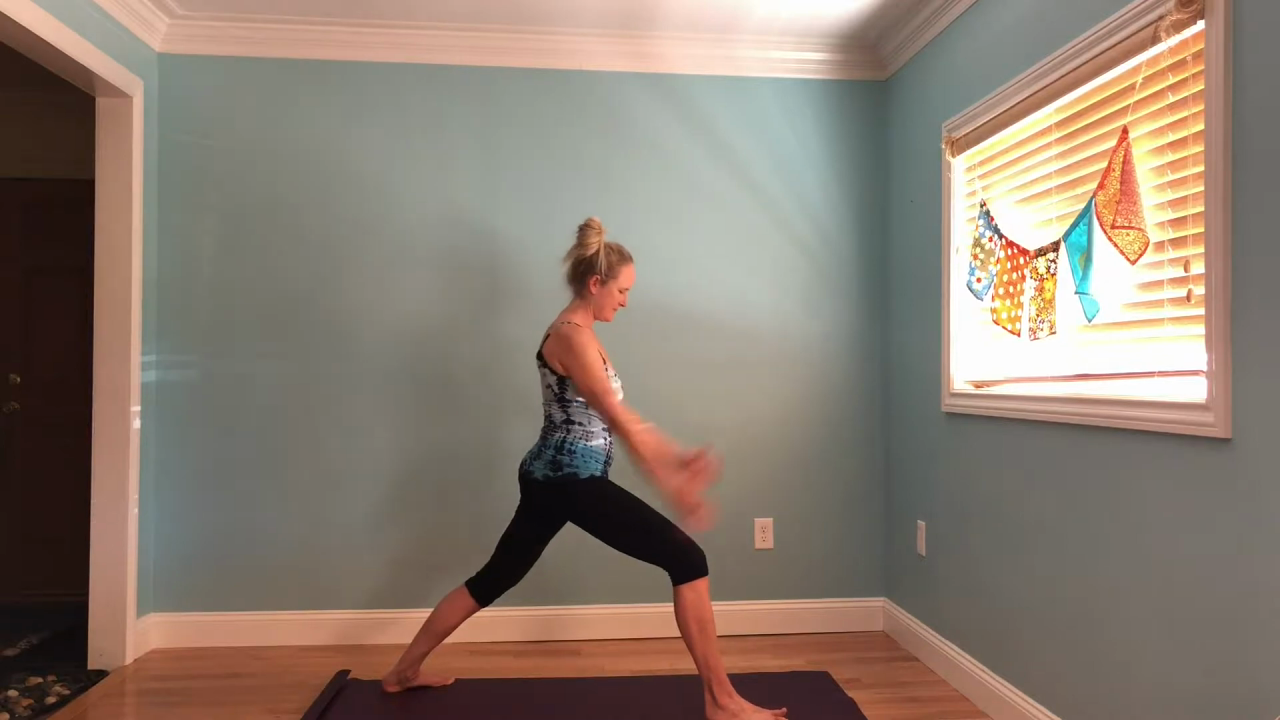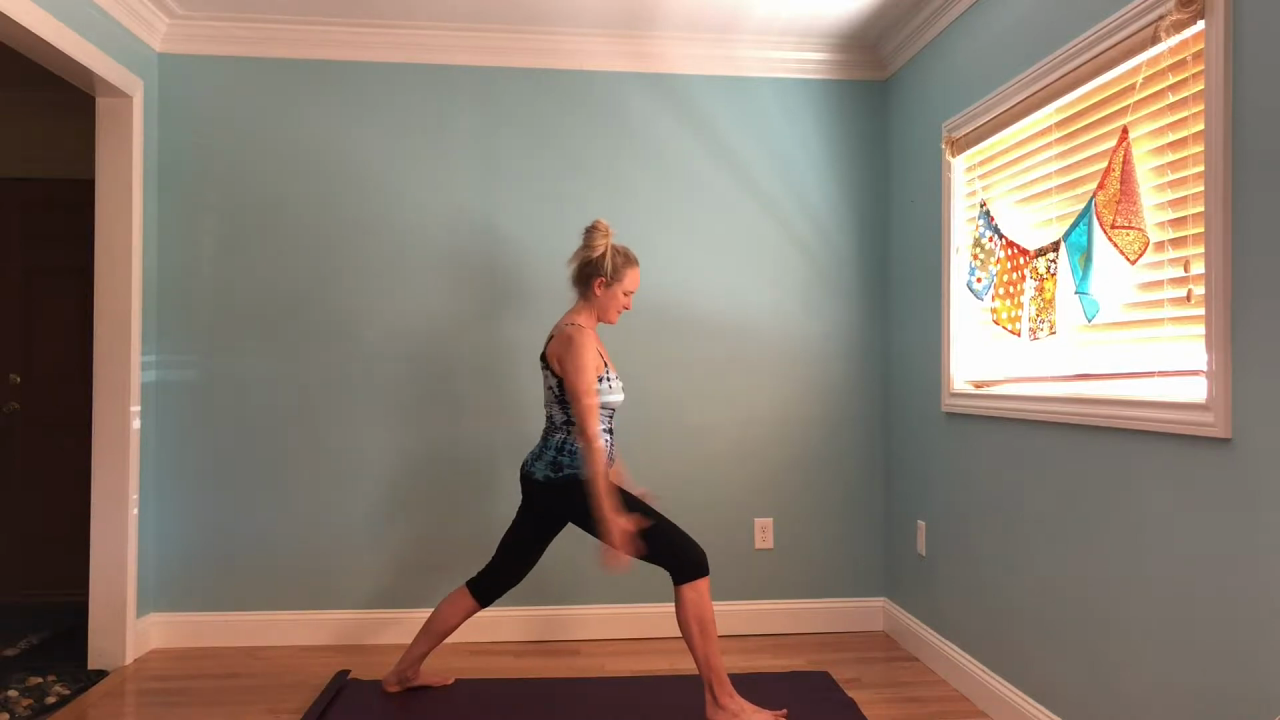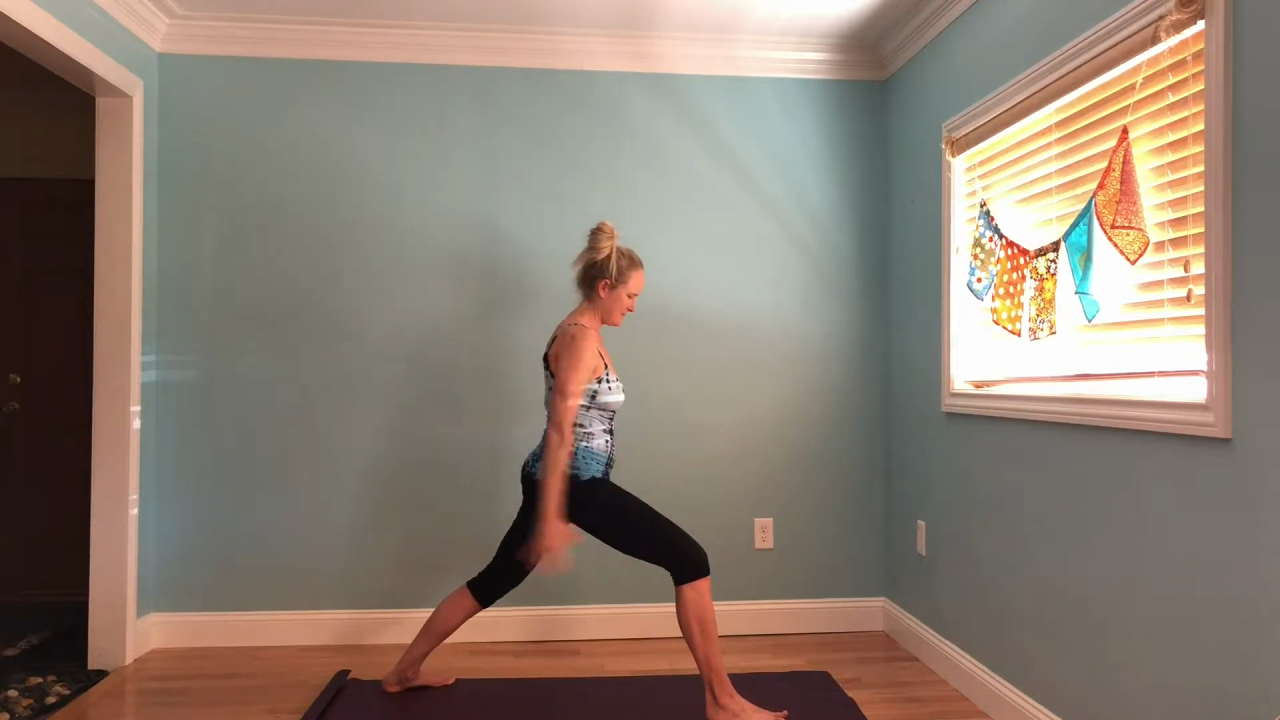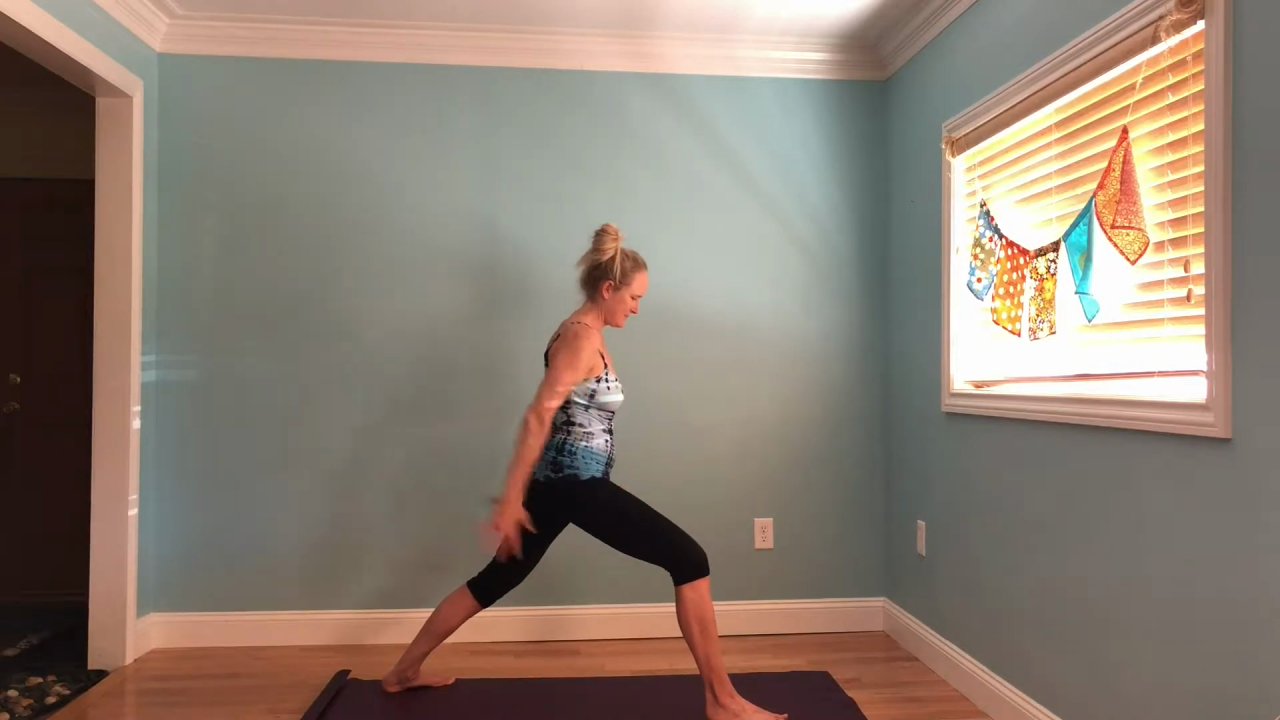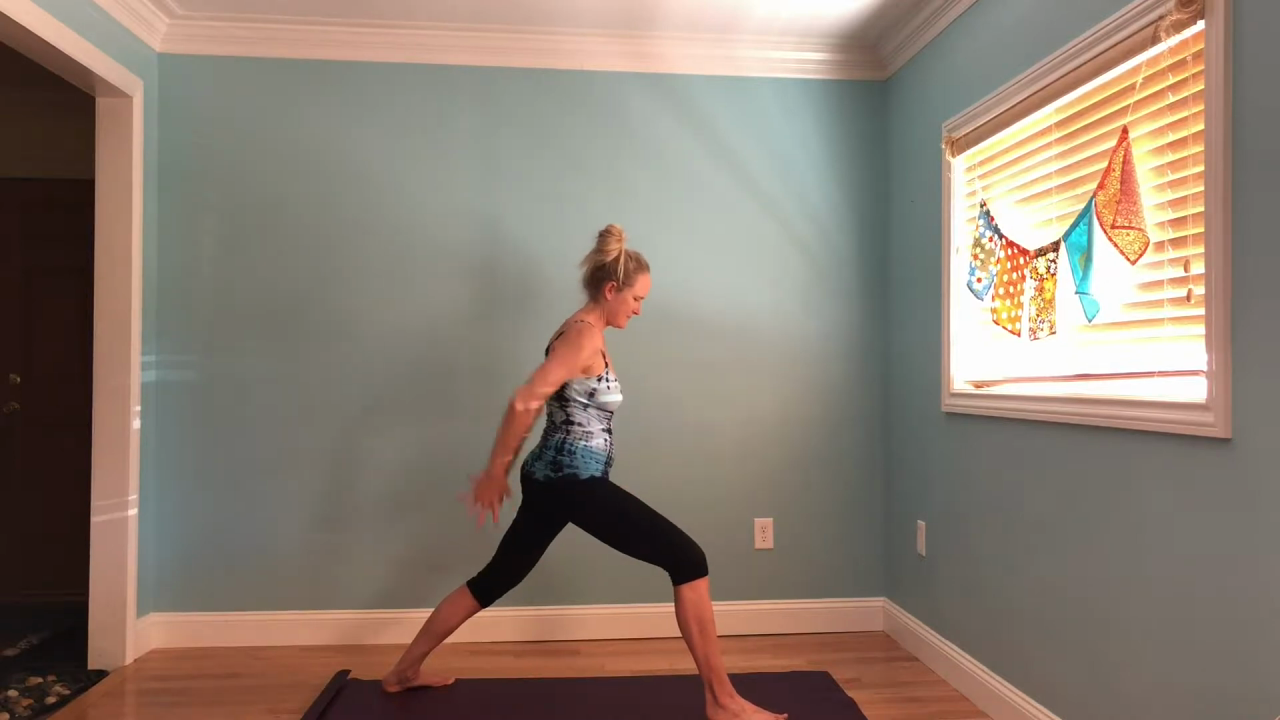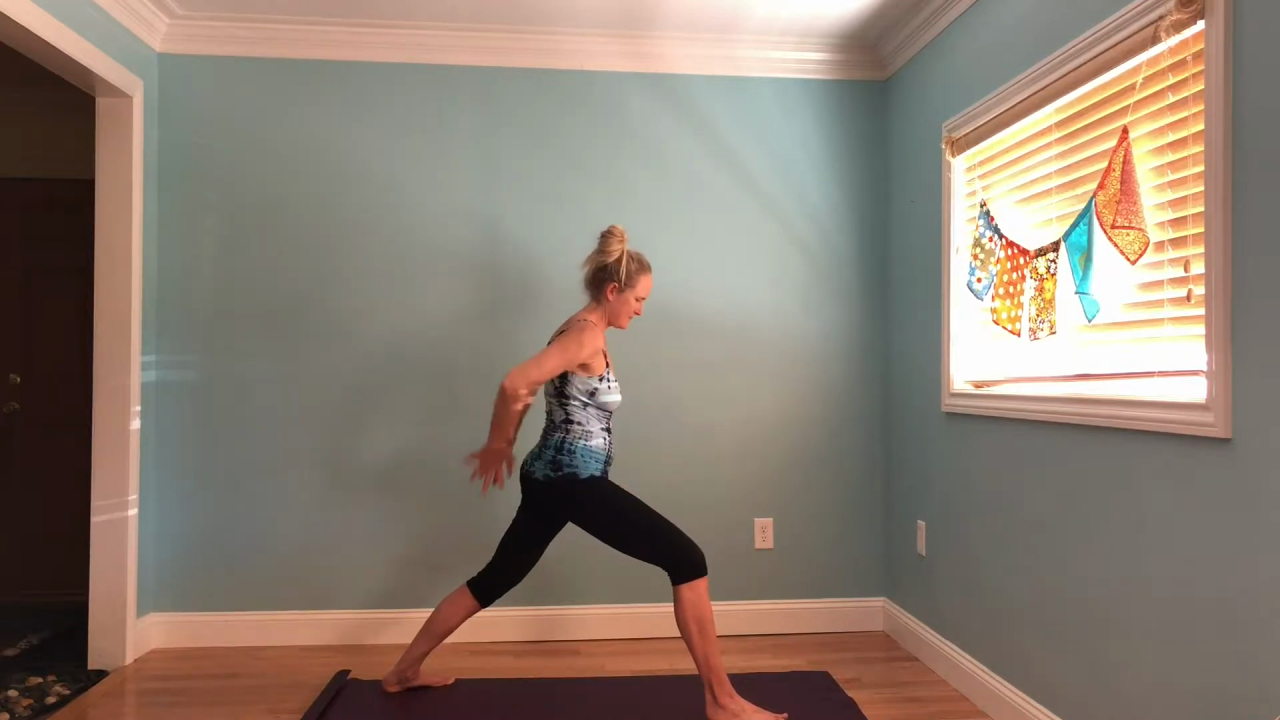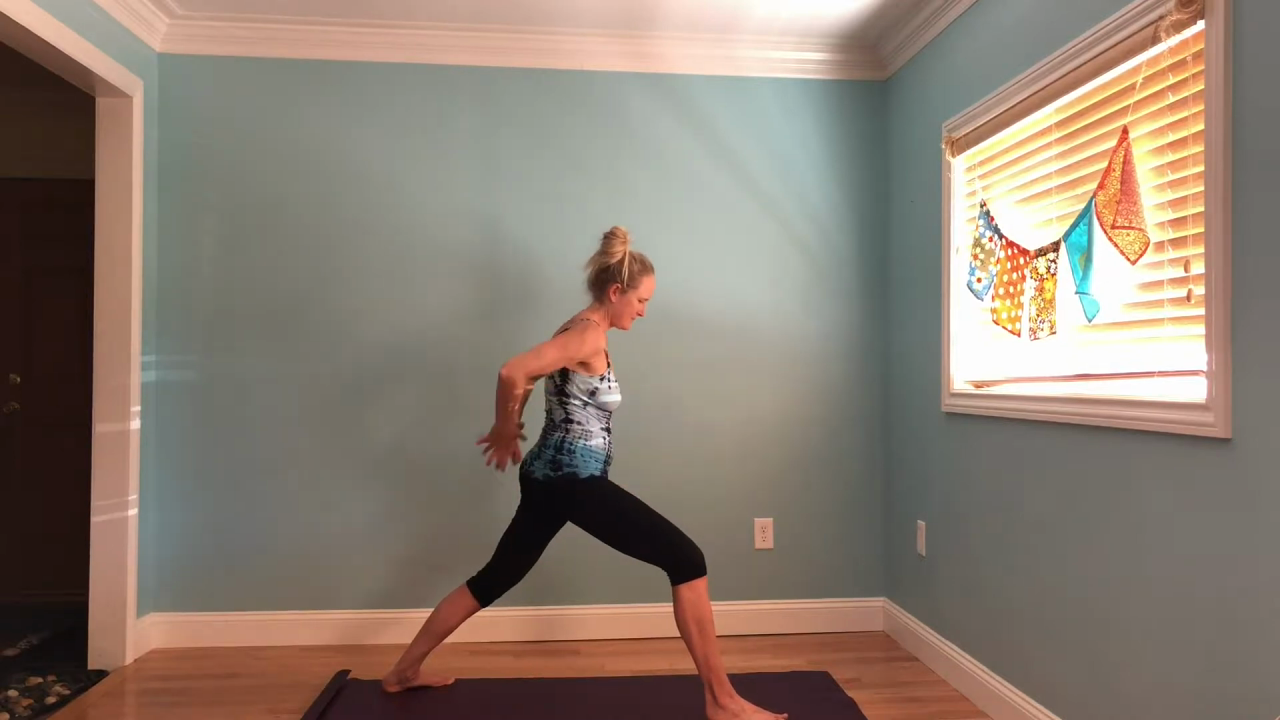
dt=0.1s
person 1, frame 1
left shoulder: (576, 332)
right shoulder: (572, 337)
left elbow: (616, 417)
right elbow: (616, 419)
left wrist: (675, 458)
right wrist: (672, 487)
left hip: (552, 475)
right hip: (571, 478)
left knee: (494, 578)
right knee: (687, 561)
left ankle: (405, 670)
person 1, frame 2
left shoulder: (579, 334)
right shoulder: (576, 338)
right elbow: (588, 432)
left wrist: (618, 483)
right wrist: (608, 513)
left hip: (552, 476)
right hip: (569, 480)
left knee: (494, 579)
right knee: (689, 561)
left ankle: (405, 670)
person 1, frame 3
left shoulder: (583, 334)
right shoulder: (580, 339)
right elbow: (560, 429)
right wrist: (550, 515)
left hip: (565, 480)
right hip: (577, 482)
left knee: (496, 578)
right knee: (689, 561)
left ankle: (405, 670)
person 1, frame 4
left shoulder: (583, 334)
right shoulder: (582, 337)
right elbow: (540, 417)
left wrist: (518, 494)
right wrist: (511, 498)
left hip: (568, 478)
right hip: (575, 480)
left knee: (496, 578)
right knee: (689, 561)
left ankle: (405, 670)
person 1, frame 5
left shoulder: (584, 334)
right shoulder: (585, 336)
left elbow: (529, 403)
right elbow: (525, 403)
left wrist: (501, 467)
right wrist: (495, 471)
left hip: (555, 476)
right hip: (575, 479)
left knee: (496, 578)
right knee: (688, 561)
left ankle: (404, 670)
person 1, frame 6
left shoulder: (583, 332)
right shoulder: (587, 334)
left elbow: (524, 389)
right elbow: (514, 385)
left wrist: (499, 446)
right wrist: (497, 446)
left hip: (555, 475)
right hip: (573, 478)
left knee: (494, 578)
right knee: (686, 560)
left ankle: (404, 670)
person 1, frame 7
left shoulder: (583, 332)
right shoulder: (590, 334)
left elbow: (524, 377)
right elbow: (512, 374)
left wrist: (507, 433)
right wrist: (505, 431)
left hip: (552, 475)
right hip: (573, 478)
left knee: (494, 577)
right knee: (685, 560)
left ankle: (404, 670)
